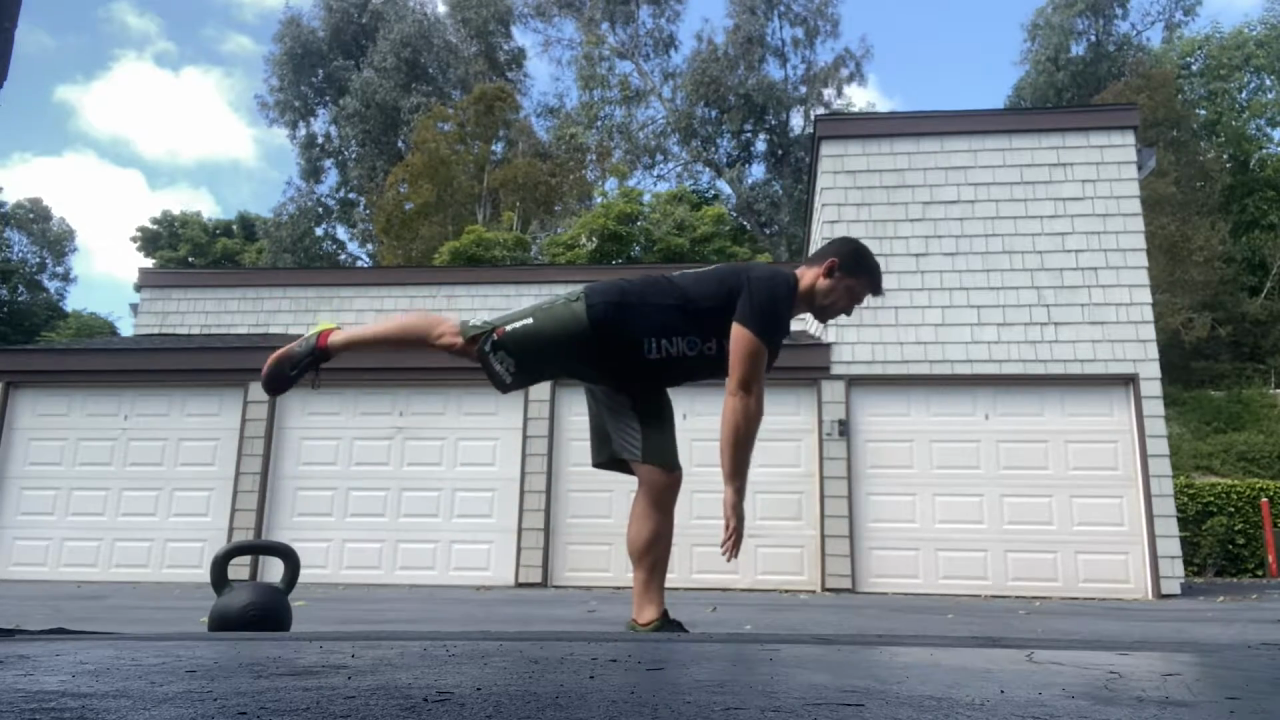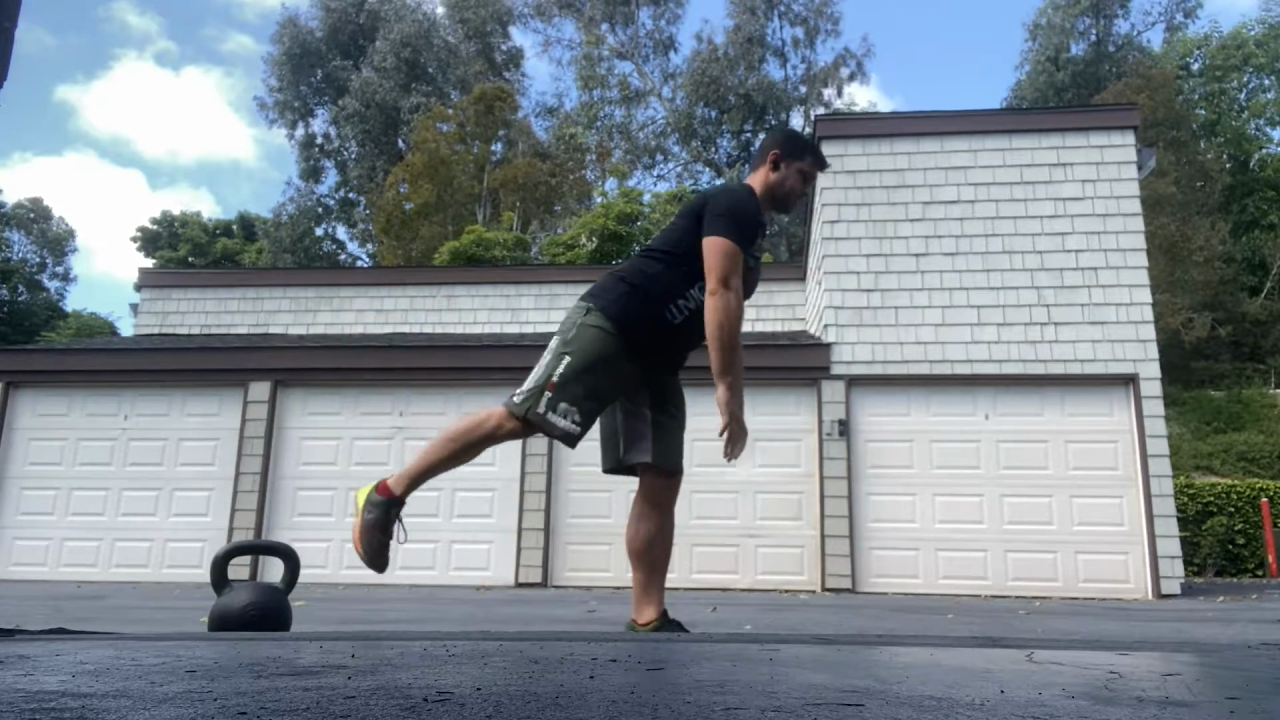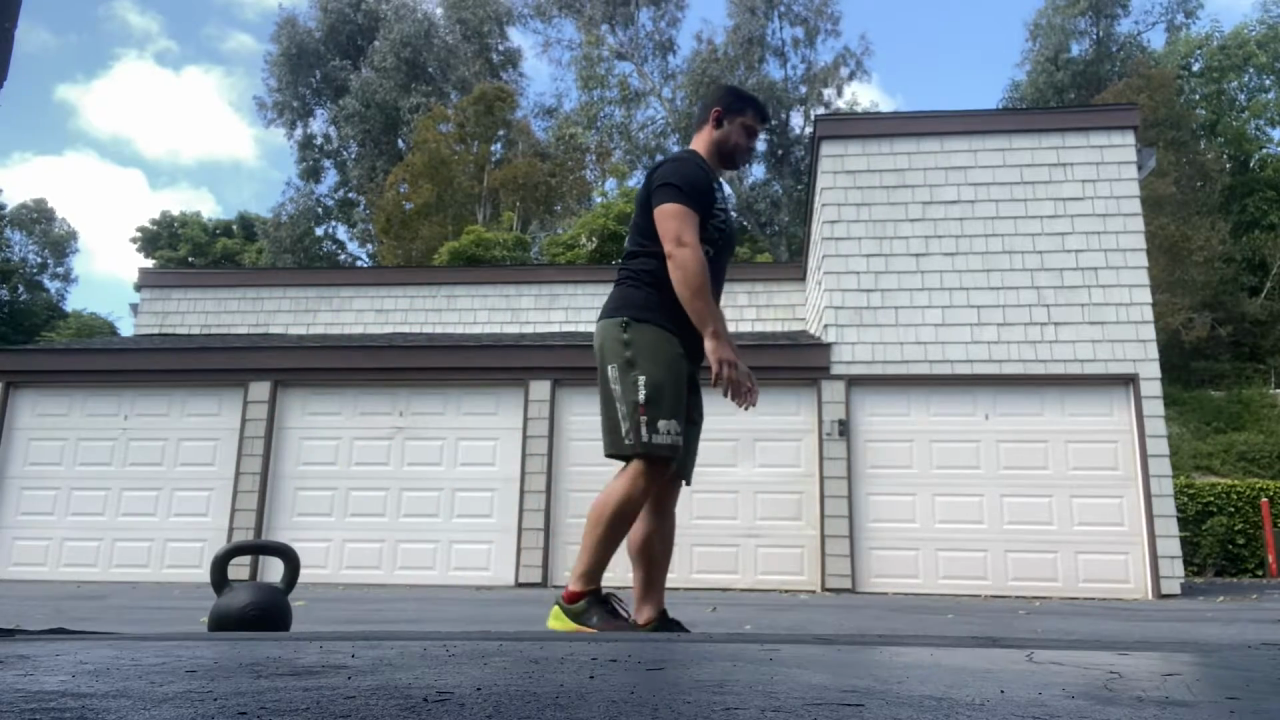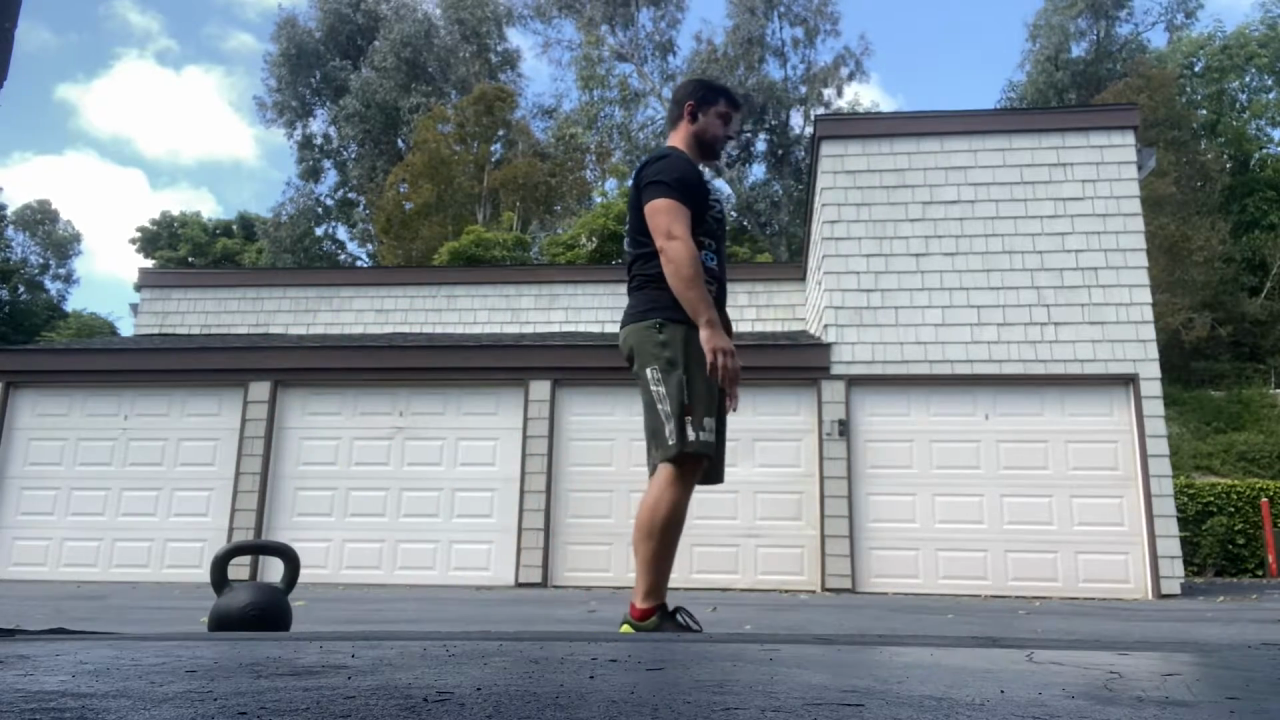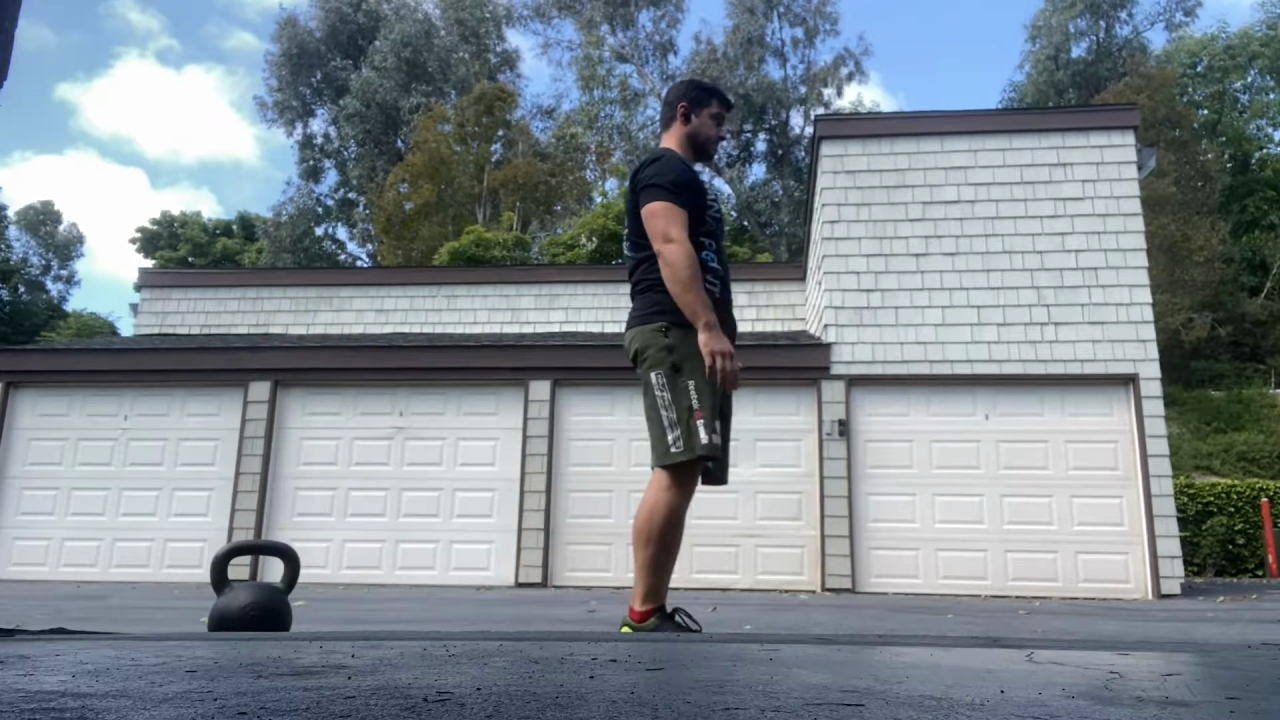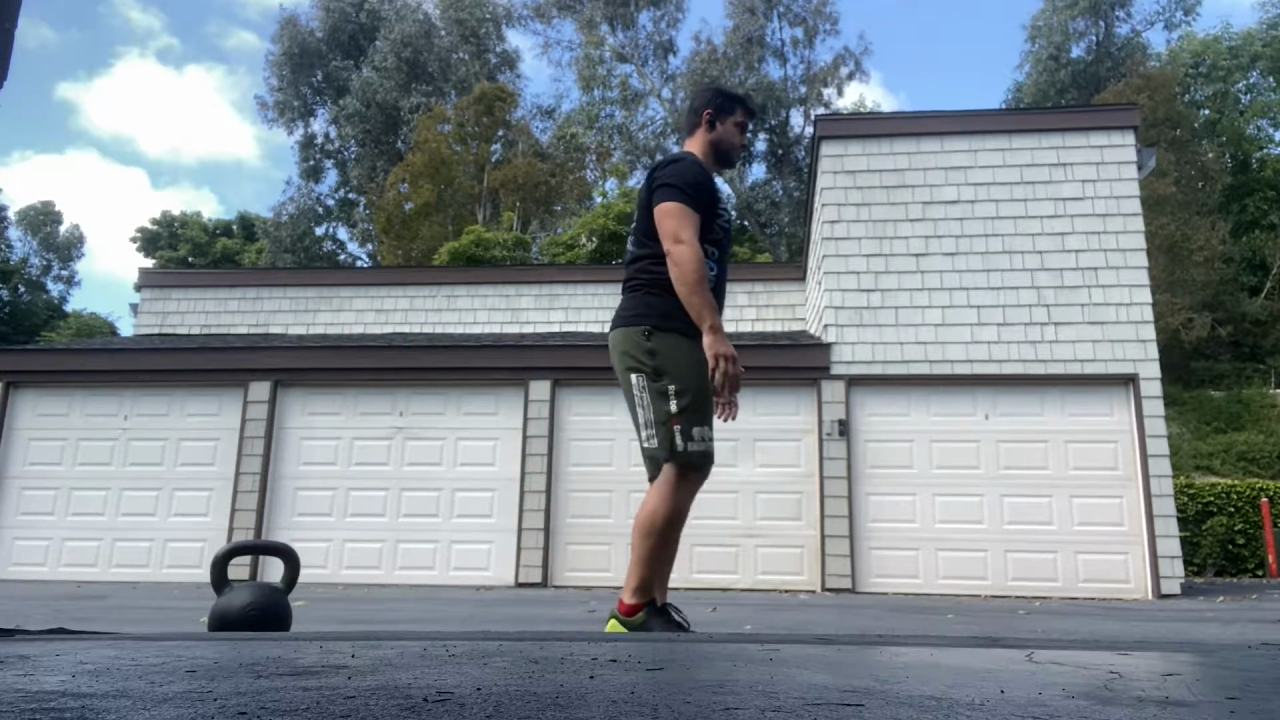
dt=0.4s
person 1, frame 1
left shoulder: (774, 319)
right shoulder: (770, 288)
left elbow: (746, 401)
right elbow: (740, 397)
left wrist: (733, 488)
right wrist: (734, 491)
left hip: (630, 369)
right hip: (595, 325)
left knee: (661, 481)
right knee: (455, 337)
left ankle: (648, 614)
right ankle: (324, 343)
person 1, frame 2
left shoulder: (748, 224)
right shoulder: (735, 204)
left elbow: (724, 309)
right elbow: (721, 295)
left wrist: (729, 394)
right wrist: (728, 390)
left hip: (654, 357)
right hip: (609, 323)
left knee: (661, 480)
right knee: (515, 419)
left ankle: (648, 616)
right ankle: (390, 492)
person 1, frame 3
left shoulder: (708, 188)
right shoulder: (681, 172)
left elbow: (706, 272)
right elbow: (681, 252)
left wrist: (717, 351)
right wrist: (714, 337)
left hip: (675, 340)
right hip: (640, 326)
left knee: (667, 479)
right knee: (651, 463)
left ankle: (649, 615)
right ankle: (578, 595)
person 1, frame 4
left shoulder: (692, 182)
right shoulder: (667, 168)
right elbow: (674, 247)
left wrist: (715, 339)
right wrist: (711, 326)
left hip: (687, 336)
right hip: (666, 328)
left knee: (678, 471)
right knee: (681, 464)
left ankle: (654, 609)
right ankle: (644, 613)
person 1, frame 5
left shoulder: (686, 181)
right shoulder: (664, 170)
right elbow: (672, 248)
left wrist: (713, 336)
right wrist: (709, 328)
left hip: (693, 342)
right hip: (673, 333)
left knee: (680, 474)
right knee: (677, 469)
left ankle: (654, 611)
right ankle: (643, 616)
person 1, frame 6
left shoulder: (701, 187)
right shoulder: (682, 171)
right elbow: (680, 251)
left wrist: (714, 361)
right wrist: (714, 332)
left hip: (675, 341)
right hip: (656, 334)
left knee: (679, 473)
right knee: (681, 467)
left ankle: (651, 608)
right ankle: (633, 608)
